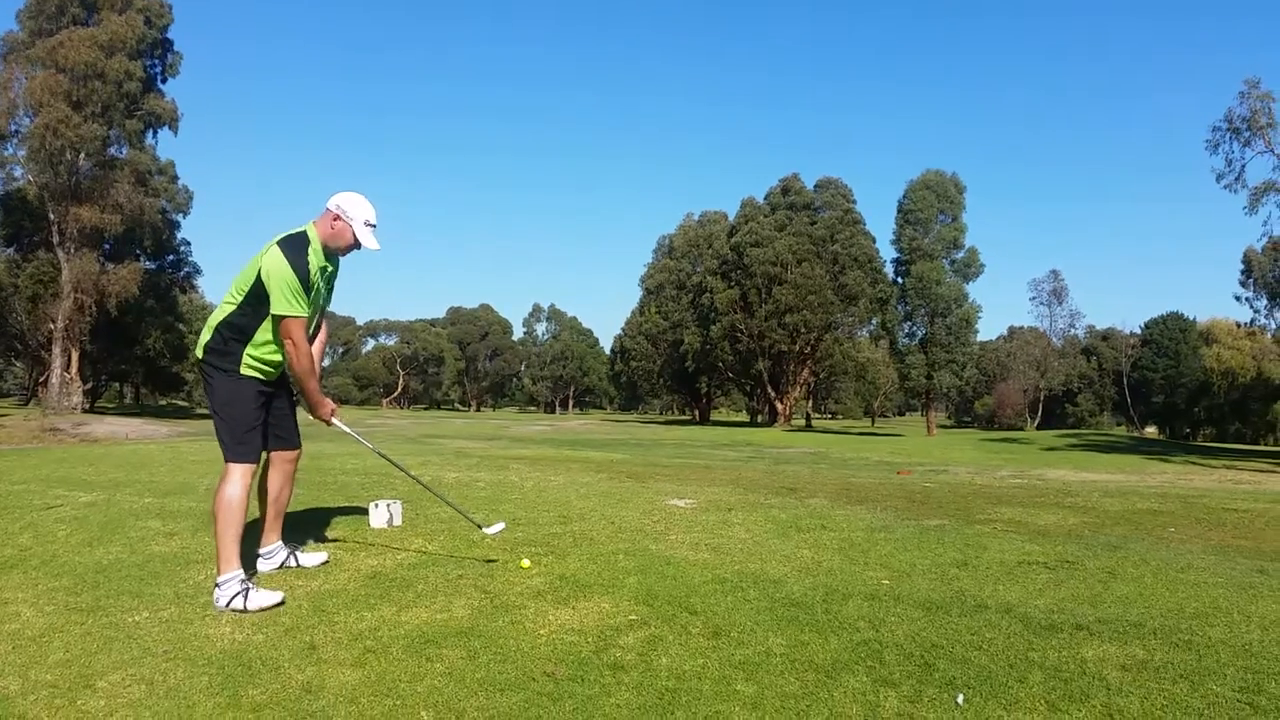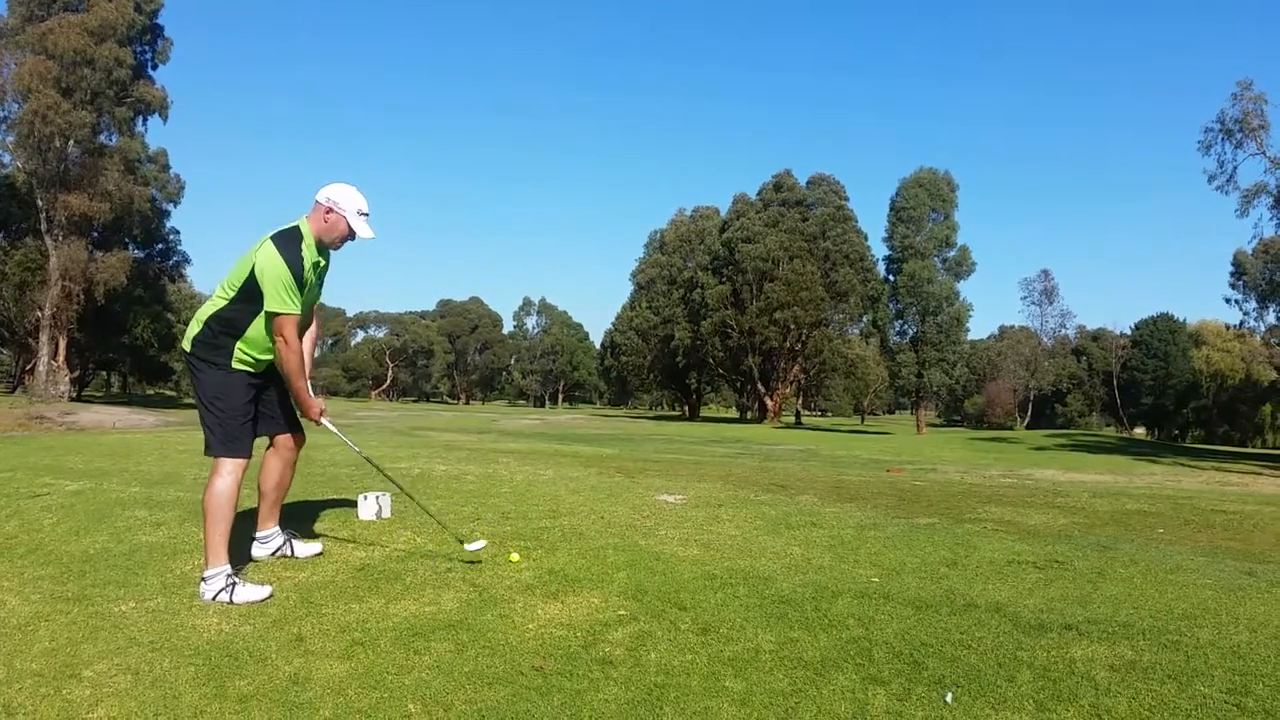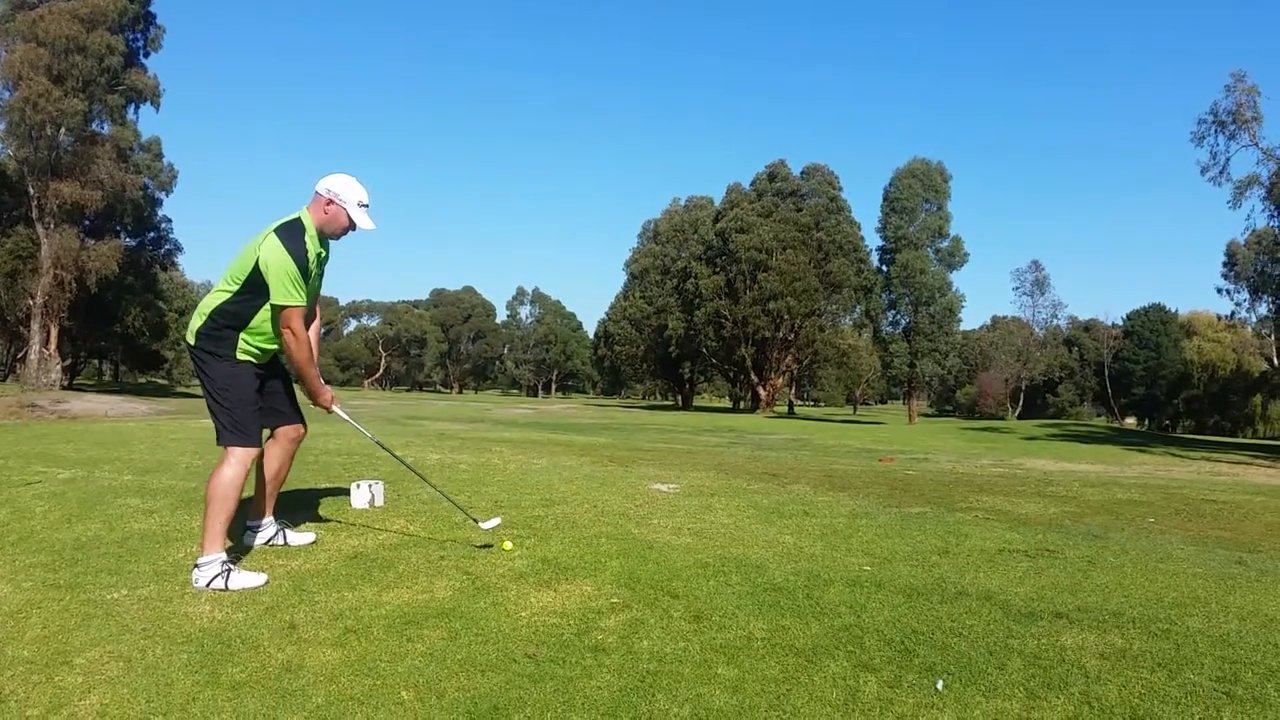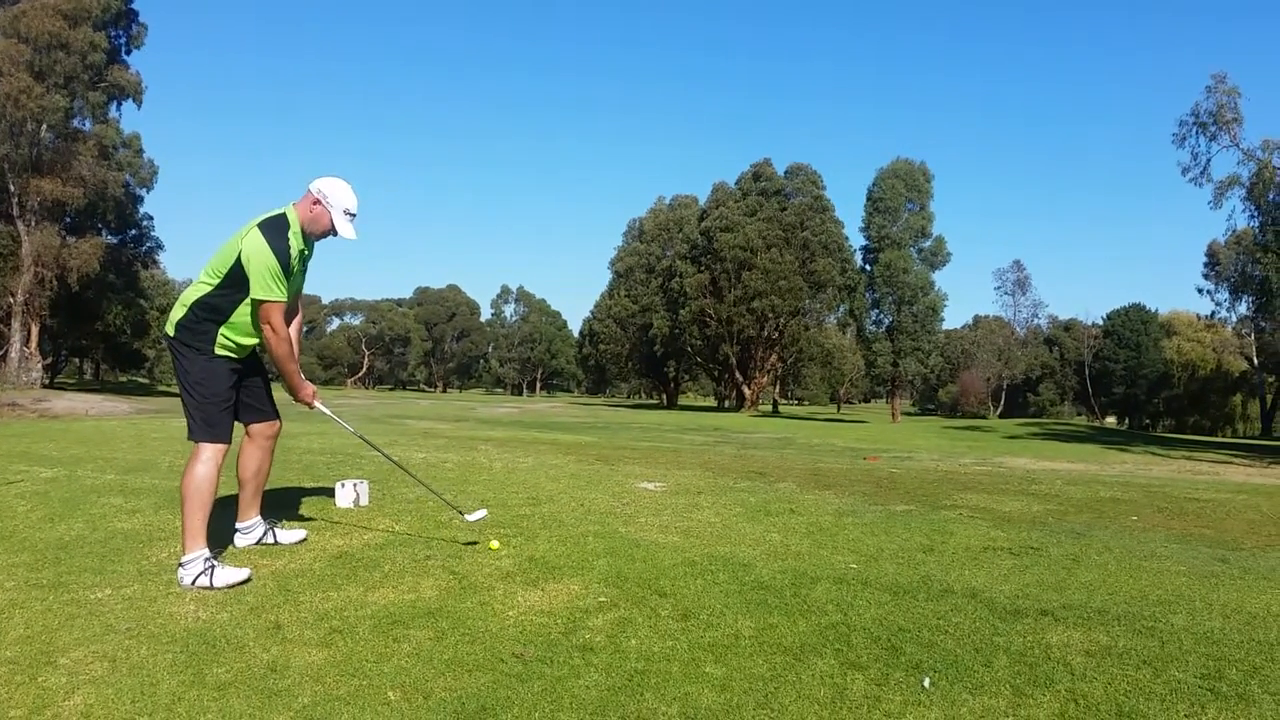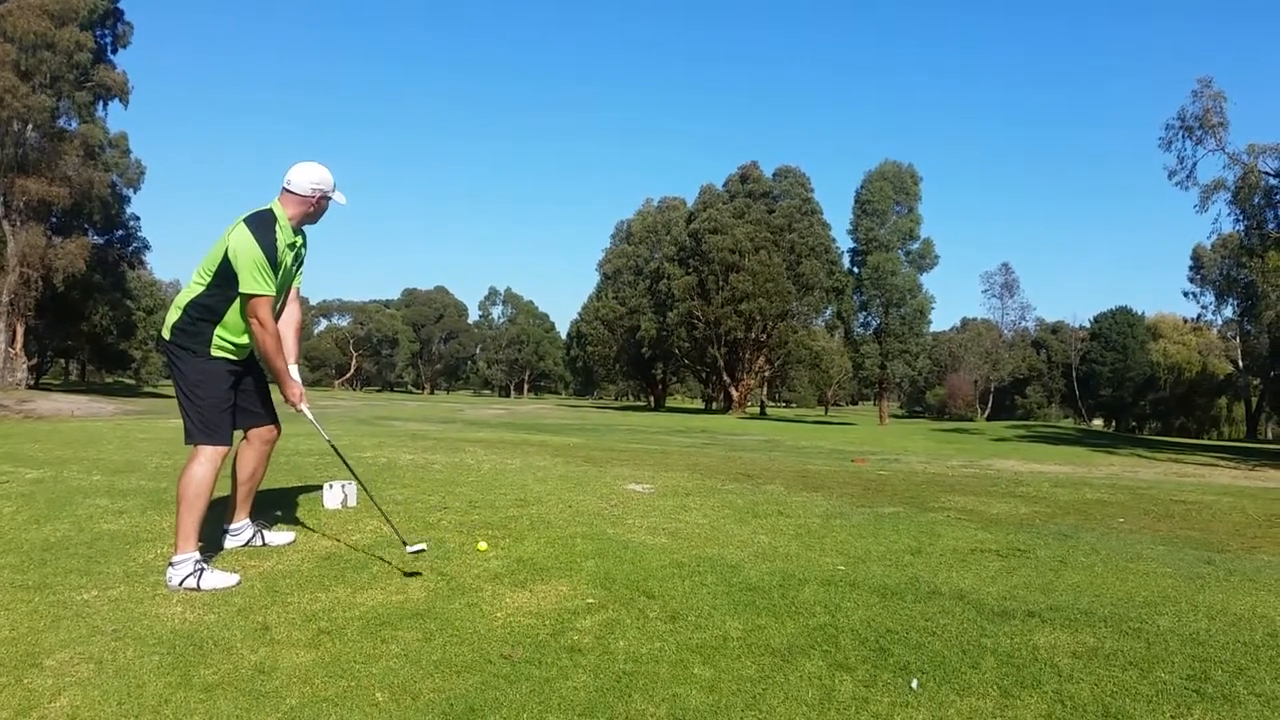
dt=1s
person 1, frame 1
left shoulder: (327, 259)
right shoulder: (289, 258)
left elbow: (317, 327)
right elbow: (293, 340)
left wrist: (312, 389)
right wrist: (316, 399)
left hip: (268, 365)
right hip: (230, 362)
left knee: (285, 453)
right knee: (241, 464)
left ankle: (271, 550)
right ankle: (229, 582)
person 1, frame 2
left shoulder: (318, 254)
right shoulder: (283, 254)
left elbow: (307, 323)
right elbow: (286, 337)
left wrist: (304, 386)
right wrist: (303, 399)
left hip: (255, 358)
right hip: (217, 356)
left knee: (288, 438)
right knee: (231, 458)
left ankle: (267, 535)
right ankle: (216, 576)
person 1, frame 3
left shoulder: (317, 244)
right shoulder: (286, 246)
left elbow: (310, 315)
right elbow: (292, 329)
left wrist: (312, 378)
right wrist: (316, 387)
left hip: (257, 348)
right hip: (221, 347)
left knee: (290, 429)
right knee: (242, 448)
left ankle: (262, 524)
right ankle: (210, 563)
person 1, frame 4
left shoulder: (302, 240)
right shoulder: (270, 240)
left elbow: (291, 310)
right elbow: (272, 324)
left wrist: (294, 371)
right wrist: (296, 382)
left hip: (236, 342)
right hip: (200, 340)
left knee: (265, 427)
right knee: (212, 443)
left ankle: (249, 525)
right ankle: (194, 560)
person 1, frame 5
left shoulder: (295, 239)
right shoulder: (256, 236)
left elbow: (289, 305)
right elbow: (261, 320)
left wrist: (292, 370)
right wrist: (285, 381)
left hip: (233, 346)
right hip: (196, 343)
left knee: (264, 430)
right knee: (212, 446)
left ankle: (238, 527)
right ankle: (184, 562)
